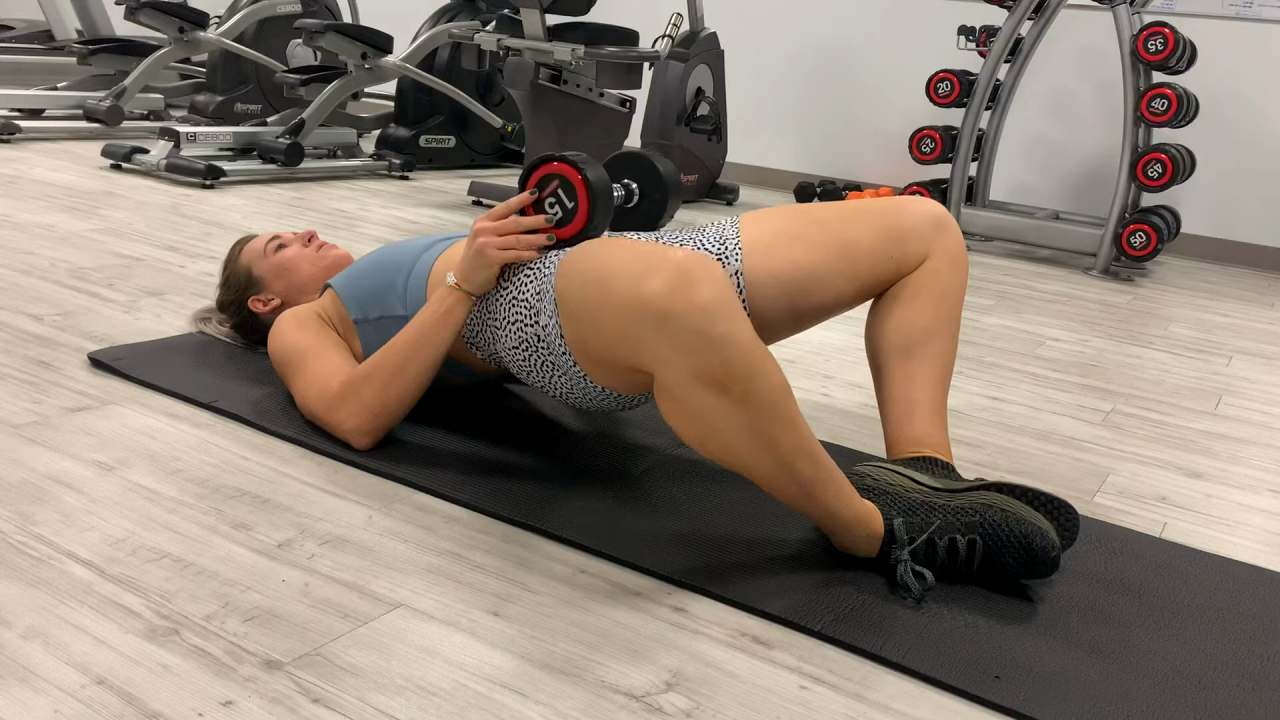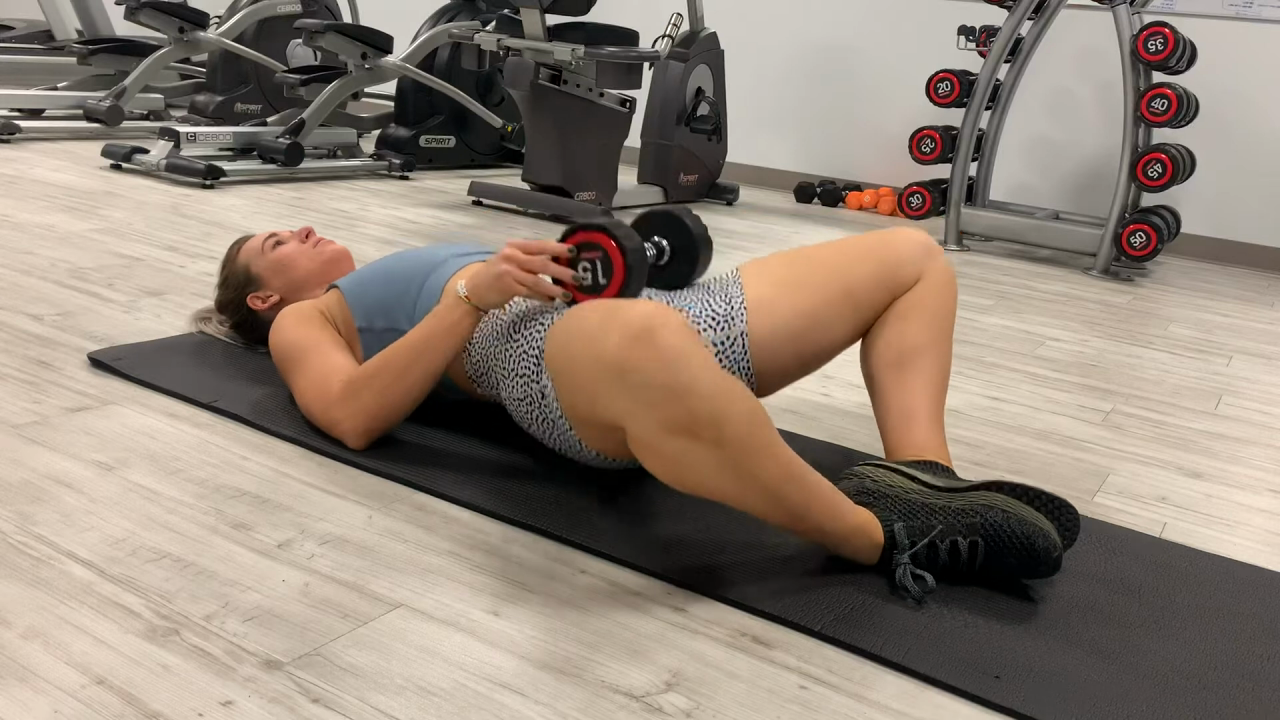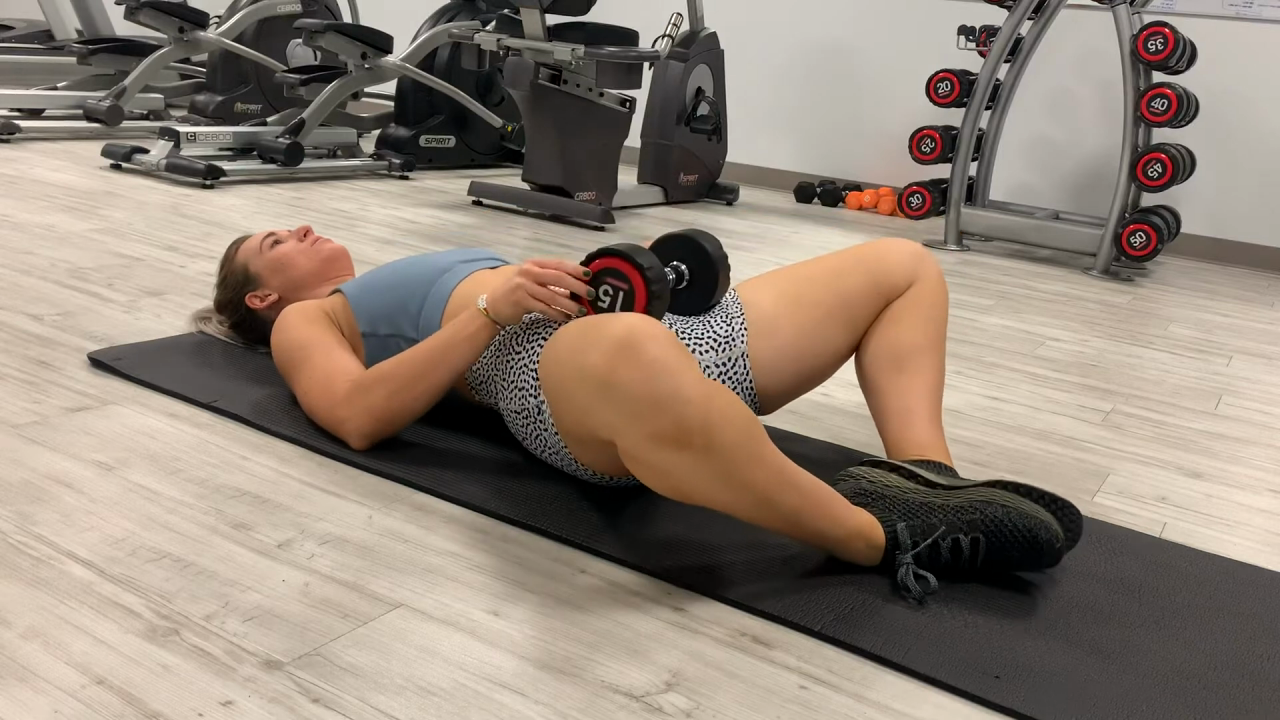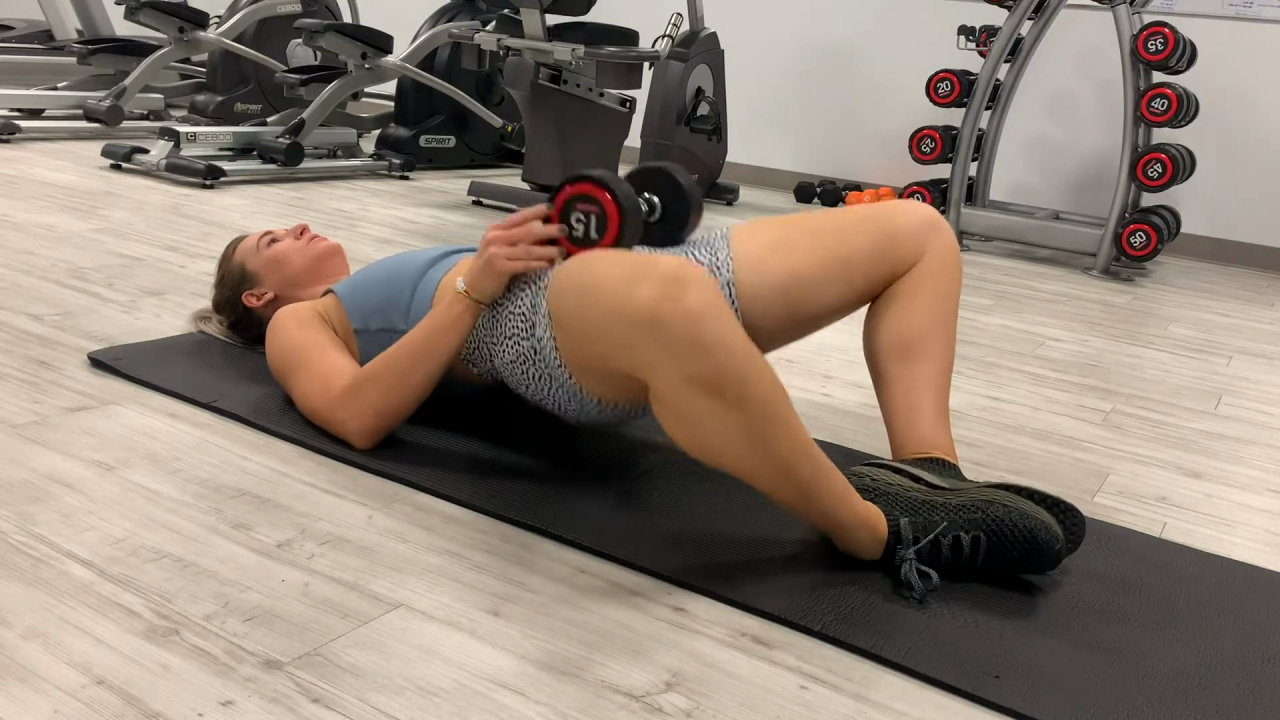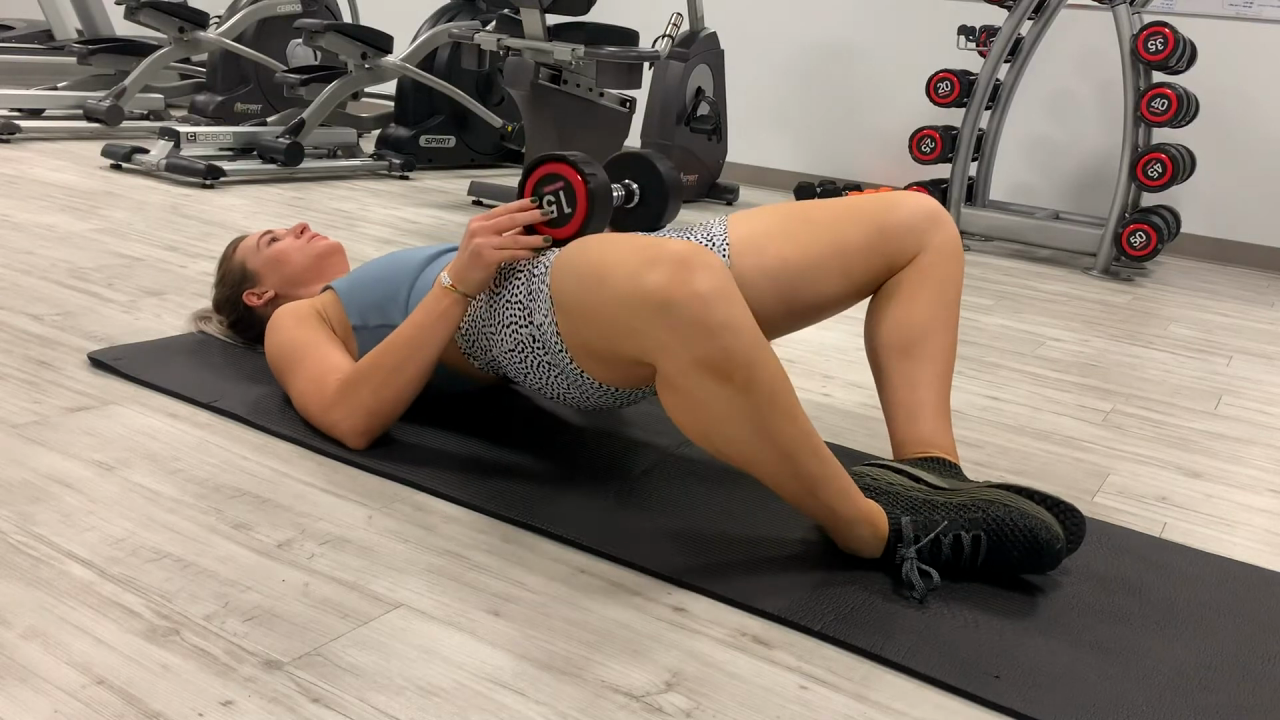
dt=0.5s
person 1, frame 1
left shoulder: (396, 276)
right shoulder: (302, 328)
right elbow: (359, 417)
right wrist: (465, 279)
left hip: (646, 275)
right hip: (533, 300)
left knee: (922, 228)
right knee: (679, 293)
left ankle: (918, 474)
right ankle: (876, 531)
person 1, frame 2
left shoulder: (399, 283)
right shoulder: (303, 326)
right elbow: (354, 418)
right wrist: (472, 292)
left hip: (644, 311)
right hip: (539, 345)
left knee: (911, 255)
right knee: (645, 346)
left ankle: (915, 476)
right ankle: (881, 535)
person 1, frame 3
left shoulder: (399, 287)
right shoulder: (305, 324)
right elbow: (360, 416)
right wrist: (491, 308)
left hip: (659, 325)
right hip: (543, 361)
left knee: (903, 265)
right knee: (630, 356)
left ankle: (920, 477)
right ankle: (885, 536)
person 1, frame 4
left shoulder: (393, 280)
right shoulder: (298, 326)
right elbow: (361, 417)
left wrist: (615, 234)
right wrist: (474, 284)
left hip: (637, 277)
right hip: (535, 313)
left knee: (914, 230)
right knee: (668, 302)
left ankle: (925, 474)
right ankle: (880, 532)
person 1, frame 5
left shoulder: (383, 280)
right shoulder: (298, 323)
right elbow: (352, 417)
left wrist: (601, 222)
right wrist: (460, 278)
left hip: (630, 274)
right hip: (529, 301)
left knee: (916, 222)
right knee: (678, 285)
left ankle: (926, 472)
right ankle: (878, 528)
